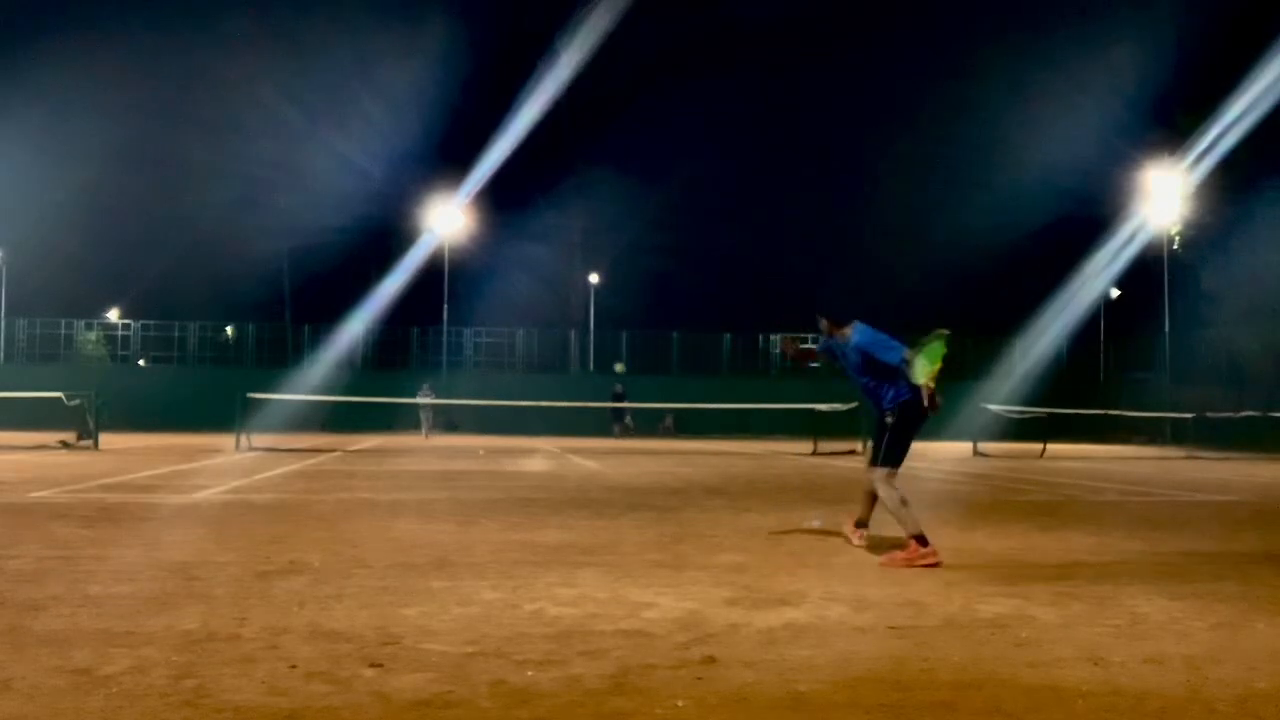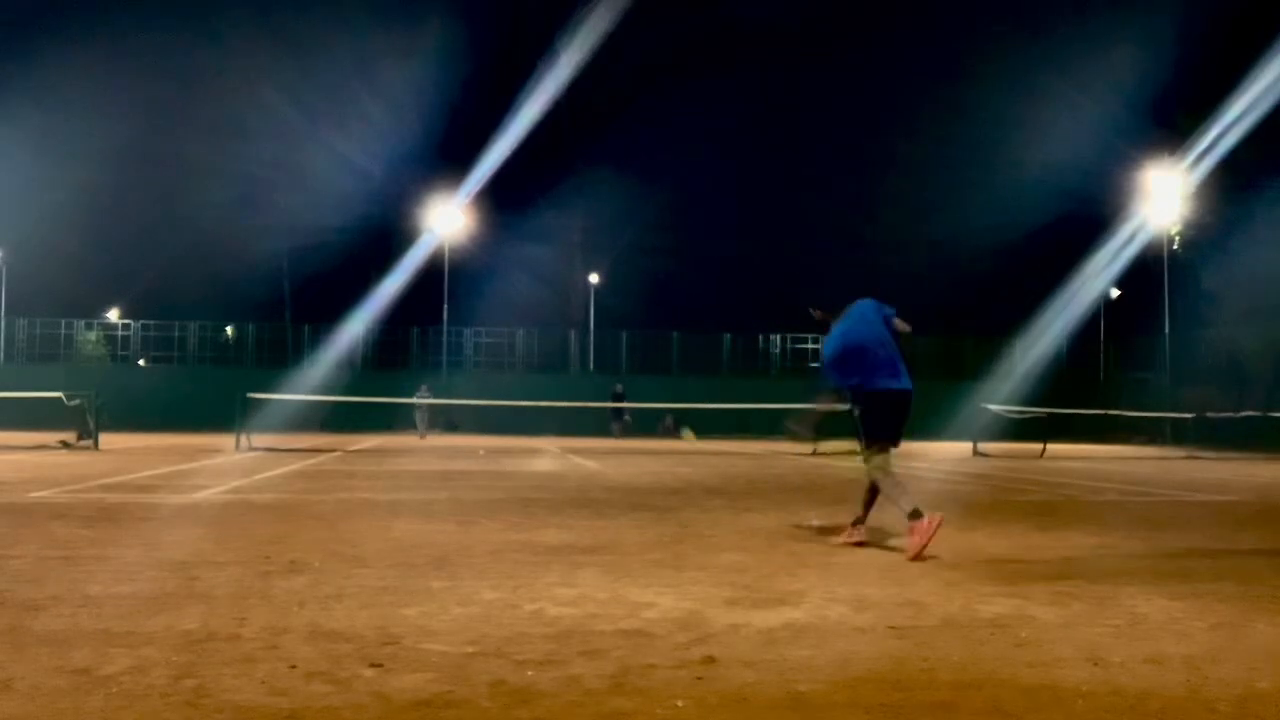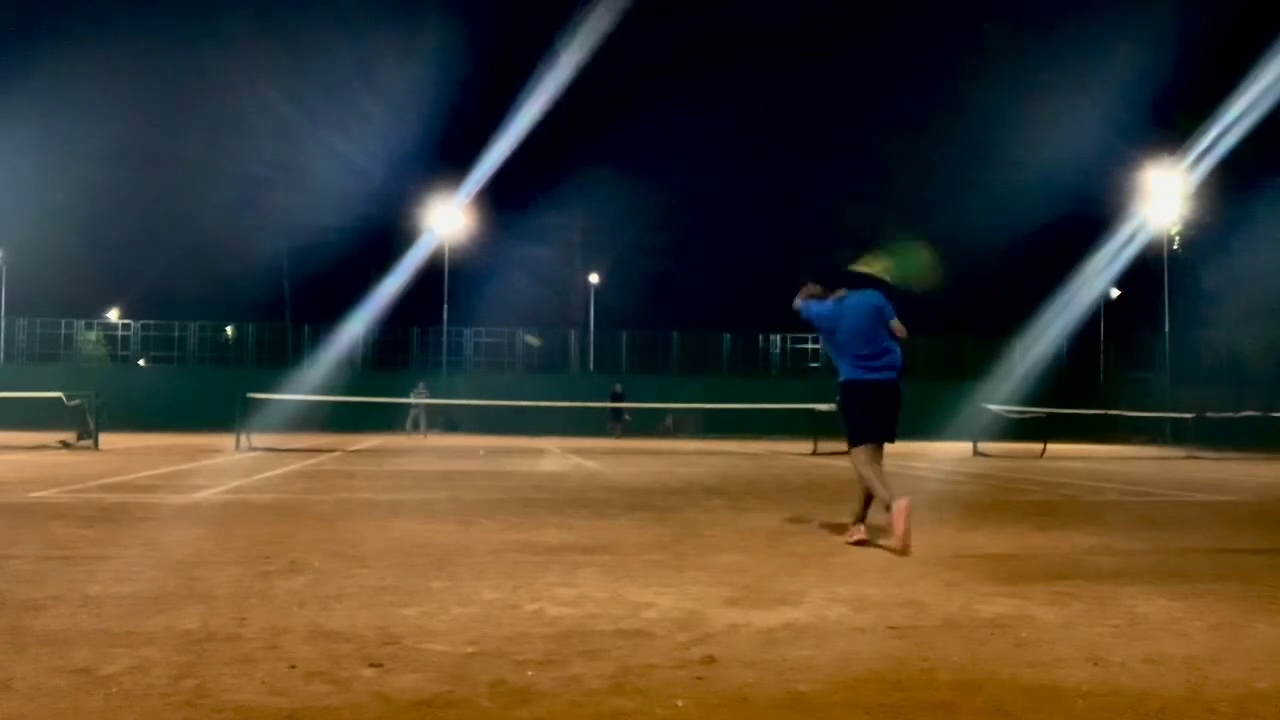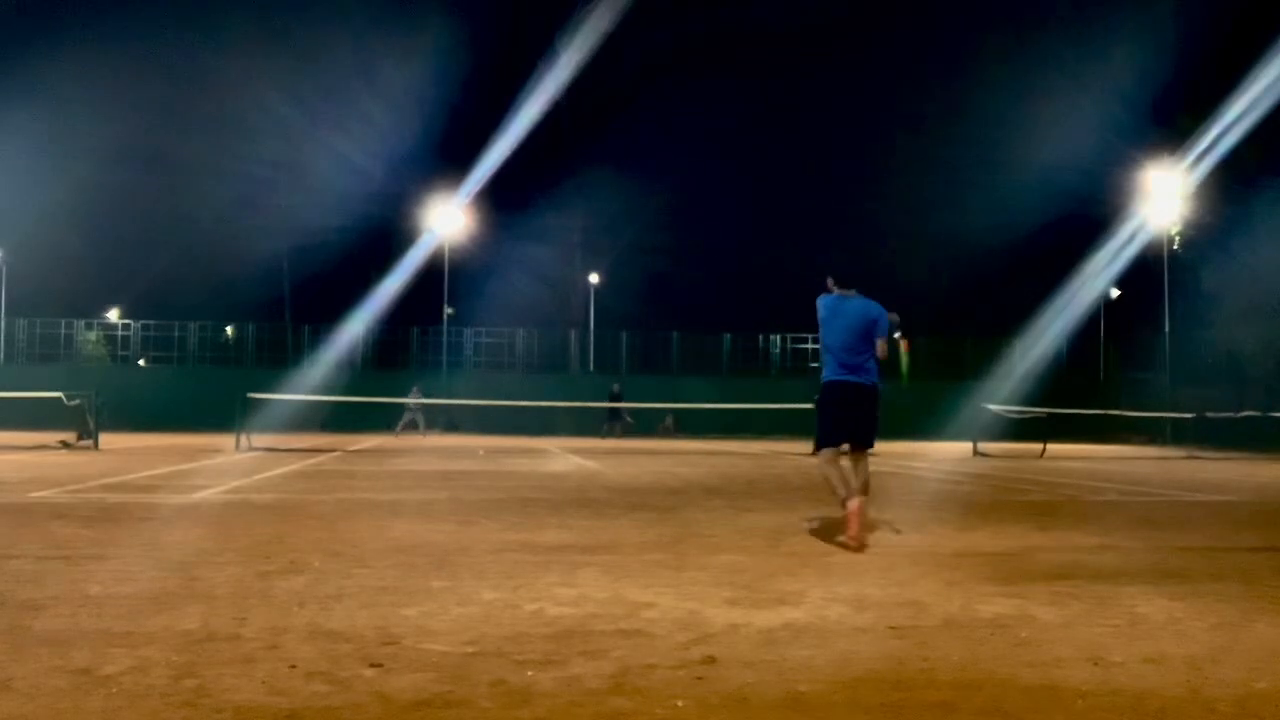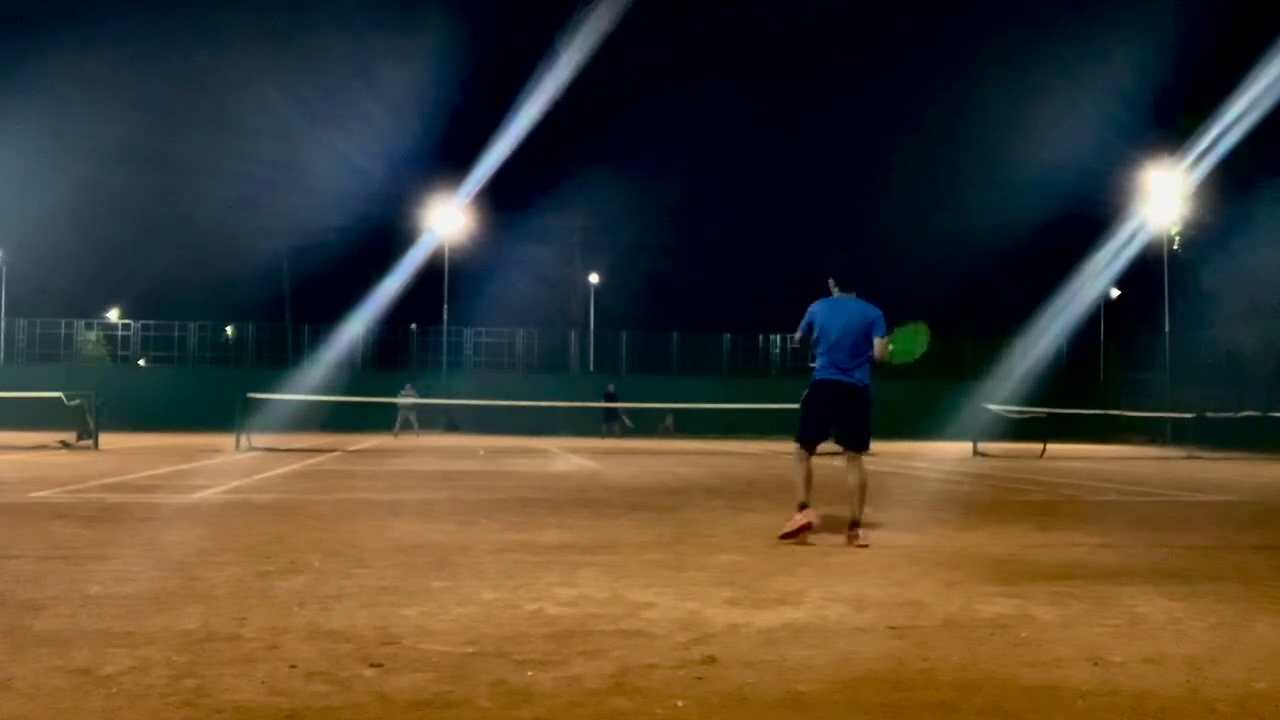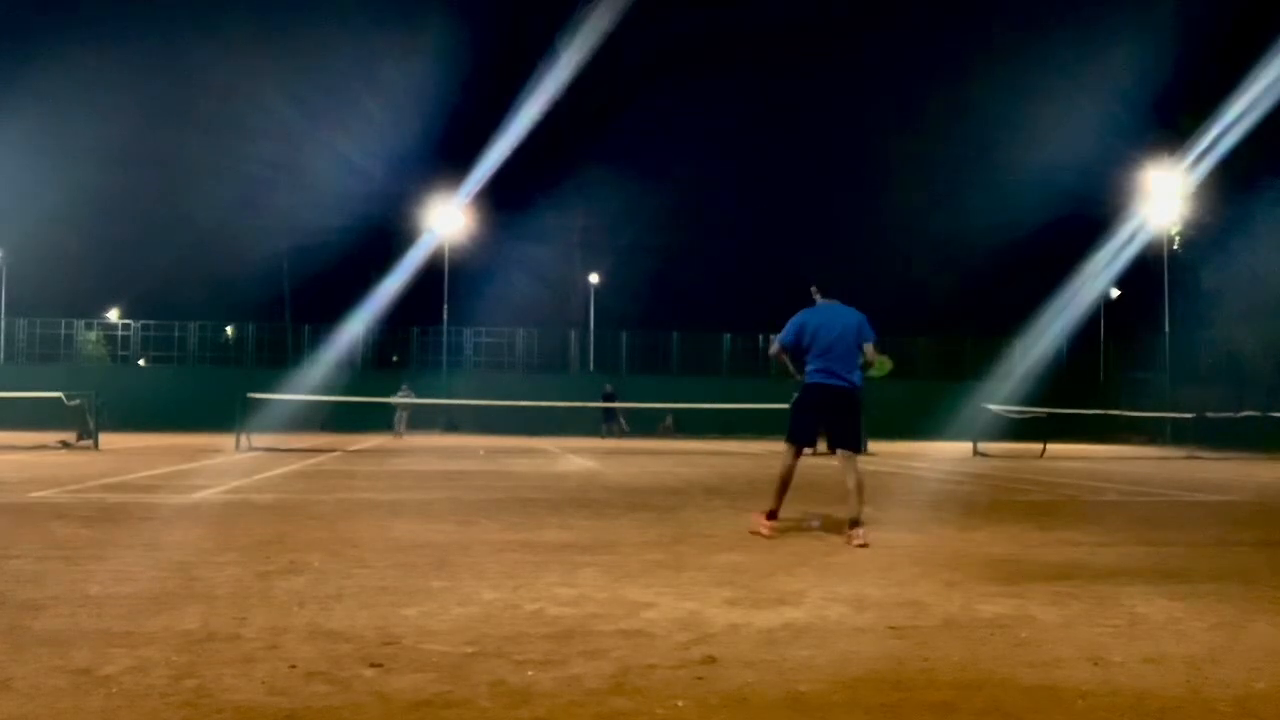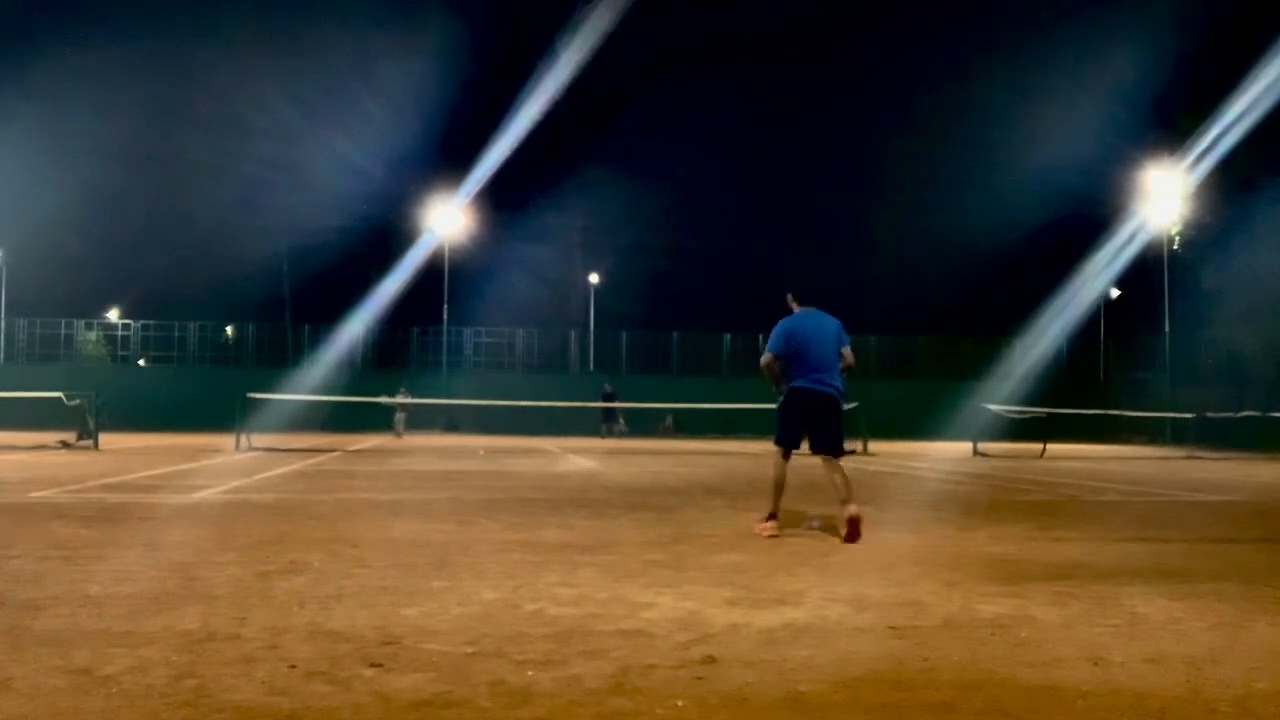
dt=0.2s
person 1, frame 1
left shoulder: (864, 341)
right shoulder: (836, 340)
left elbow: (912, 359)
right elbow: (818, 353)
left wrist: (927, 387)
right wrist: (797, 351)
left hip: (904, 405)
right hip: (890, 407)
left knee: (881, 479)
right knee: (874, 466)
left ankle: (921, 547)
right ankle: (861, 526)
person 1, frame 2
left shoulder: (835, 344)
right shoulder: (866, 306)
left elbow: (839, 390)
right elbow: (903, 328)
left hip: (874, 399)
right hip: (900, 391)
left knee: (878, 466)
right knee: (877, 462)
left ankle: (919, 520)
right ankle: (858, 525)
person 1, frame 3
left shoulder: (819, 311)
right shoulder: (873, 297)
left elbow: (797, 303)
right elbow: (900, 333)
left wrist: (809, 290)
left hip: (855, 387)
right hip: (888, 383)
left knee: (861, 457)
right knee: (873, 455)
left ankle: (893, 505)
right ankle: (859, 522)
person 1, frame 4
left shoulder: (824, 302)
right shoulder: (875, 310)
right elbow: (882, 353)
left hip: (834, 387)
right hip: (866, 389)
left knee: (827, 456)
right knee: (859, 457)
left ankle: (849, 502)
right ankle: (856, 528)
person 1, frame 5
left shoulder: (818, 308)
right shoulder: (873, 314)
left elbow: (799, 337)
right elbow: (880, 353)
left hip: (823, 386)
right hip: (857, 390)
left knee: (803, 453)
right knee: (854, 459)
left ankle: (804, 510)
right ankle: (856, 528)
person 1, frame 6
left shoulder: (804, 317)
right shoulder: (857, 318)
left elbow: (775, 351)
right elbow: (870, 357)
left wrist: (792, 369)
left hip: (814, 390)
right hip: (847, 394)
left knee: (792, 453)
right knee: (849, 461)
left ankle: (771, 519)
right ankle: (856, 528)
person 1, frame 7
left shoulder: (786, 325)
right shoulder: (834, 323)
left elbow: (767, 362)
right elbow: (849, 360)
left wrist: (779, 386)
left hip: (799, 393)
right hip: (830, 397)
left knee: (782, 455)
right knee: (831, 463)
left ankle: (772, 519)
right ankle: (850, 508)
